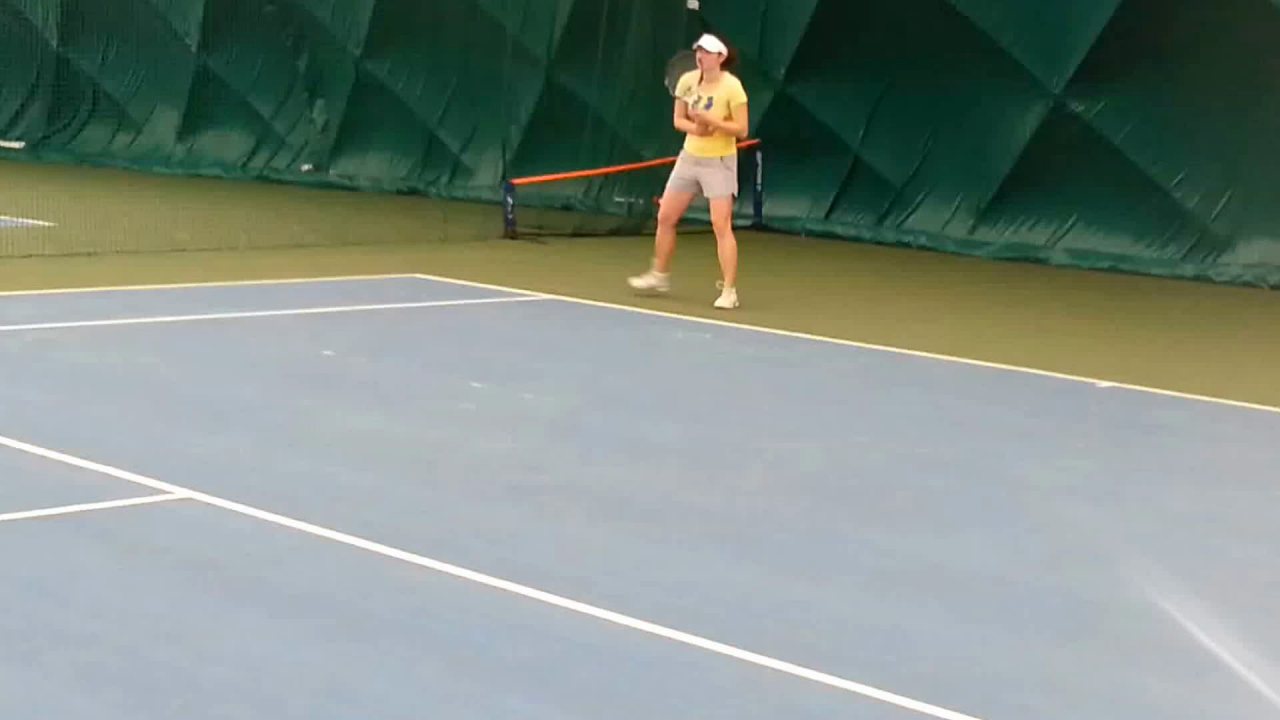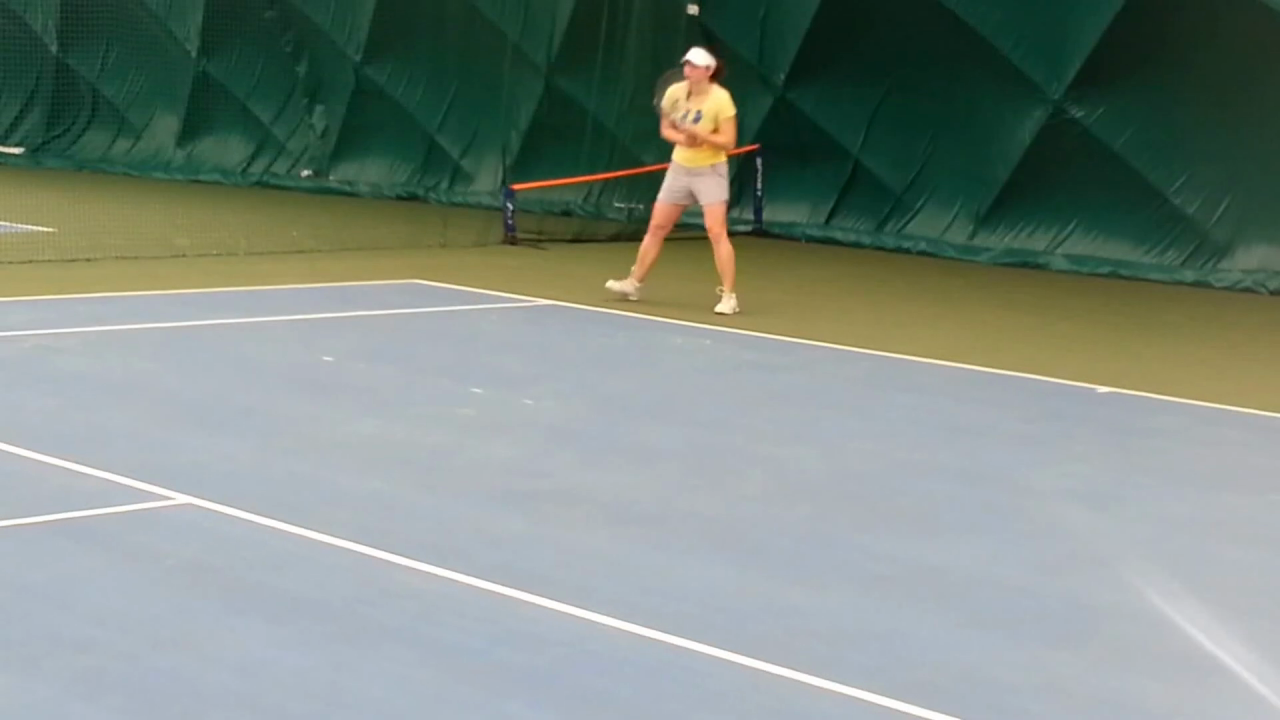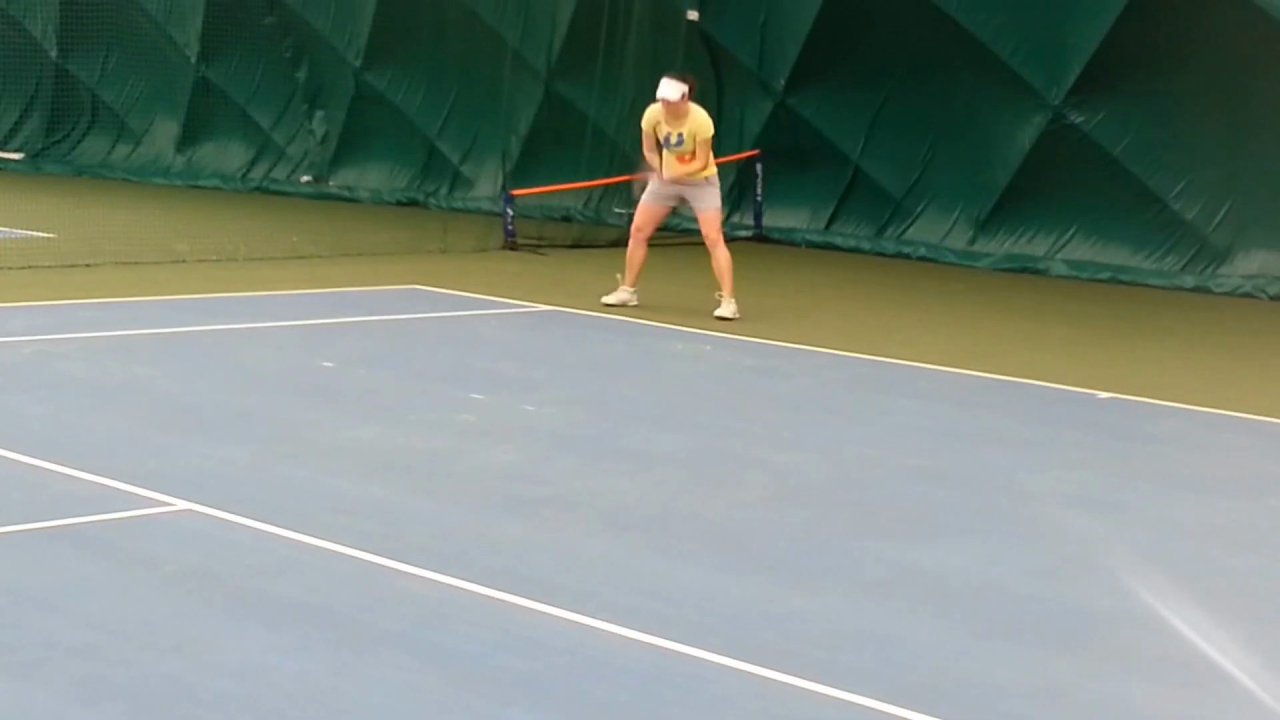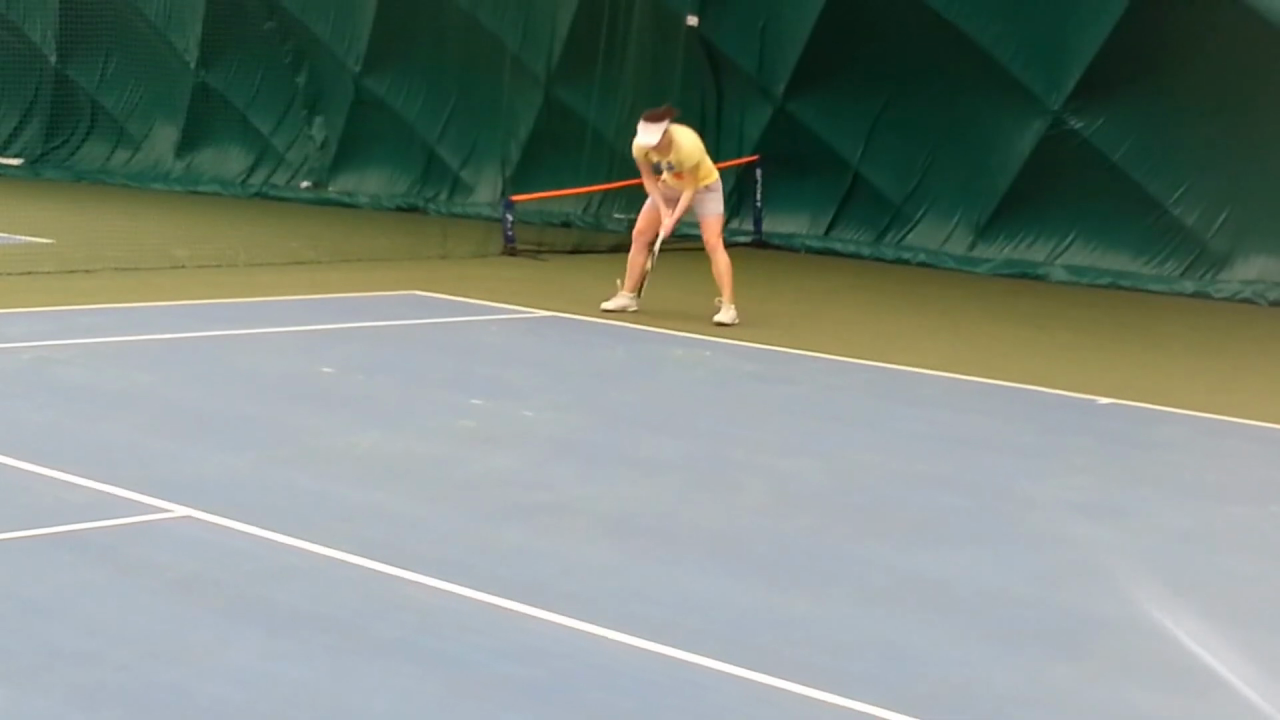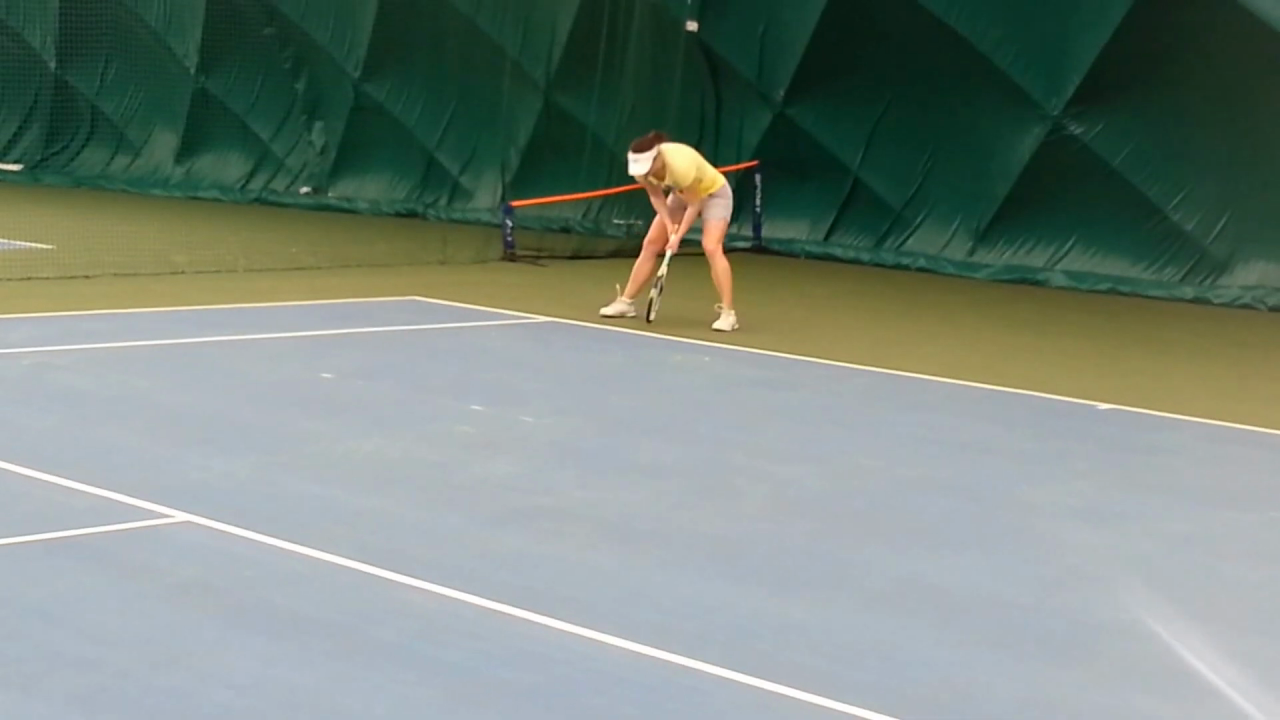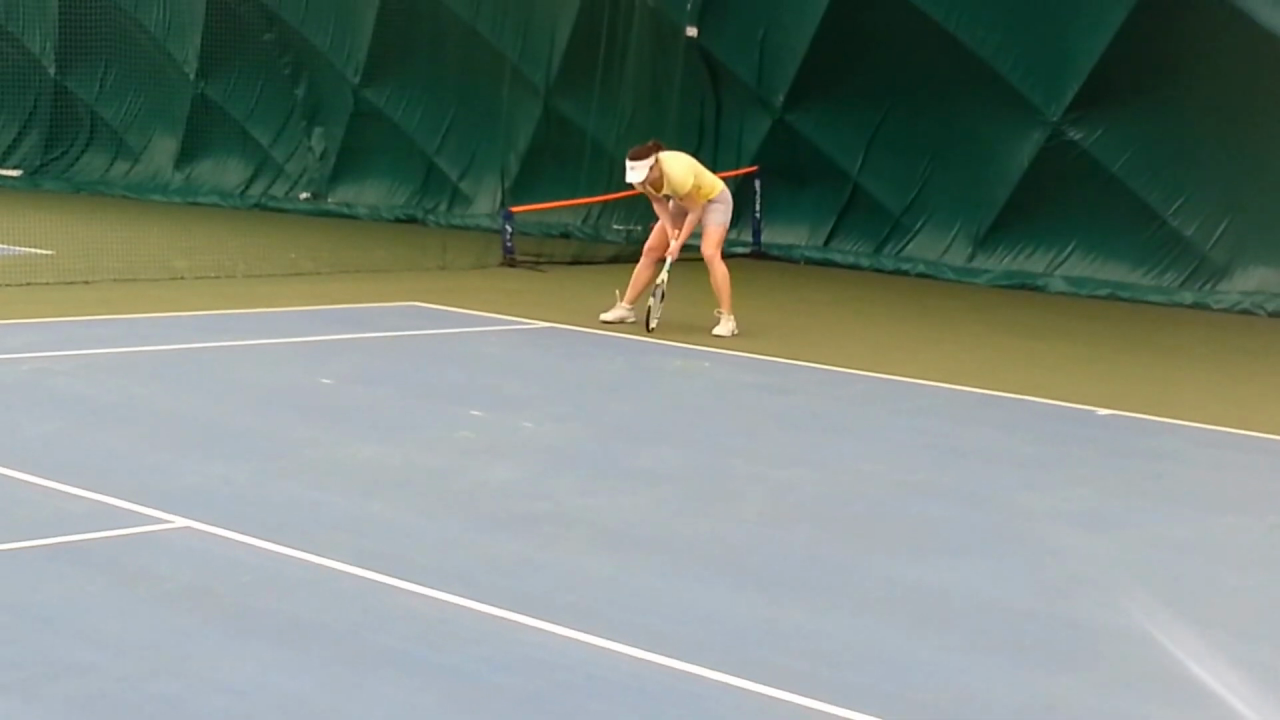
dt=0.2s
person 1, frame 1
left shoulder: (732, 87)
right shoulder: (687, 81)
left elbow: (742, 129)
left wrist: (711, 119)
right wrist: (695, 127)
left hip: (719, 162)
right hip: (689, 158)
left knee: (721, 225)
right knee: (666, 217)
left ankle: (729, 290)
right ankle: (659, 276)
person 1, frame 2
left shoulder: (720, 98)
right shoulder: (674, 93)
left elbow: (729, 142)
left wrist: (699, 134)
right wrist: (682, 138)
left hip: (711, 171)
right hip: (680, 169)
left knee: (716, 232)
right knee: (657, 229)
left ankle: (729, 296)
right ankle: (633, 284)
person 1, frame 3
left shoulder: (699, 119)
right shoulder: (652, 115)
left elbow: (702, 163)
right elbow: (649, 151)
left wrist: (675, 175)
right wrist: (659, 171)
left hip: (702, 180)
right hip: (666, 175)
left knee: (713, 237)
right knee: (639, 229)
left ankle: (728, 301)
right ankle: (628, 290)
person 1, frame 4
left shoulder: (686, 144)
right shoulder: (640, 144)
left elbow: (691, 188)
right elbow: (648, 179)
left wrist: (673, 220)
right wrist: (662, 208)
left hip: (706, 186)
right hip: (670, 186)
left knee: (713, 242)
right knee: (640, 235)
left ankle: (728, 307)
right ankle: (627, 295)
person 1, frame 5
left shoulder: (679, 165)
right shoulder: (640, 166)
left elbow: (695, 203)
right elbow: (656, 196)
left wrist: (678, 237)
right wrist: (669, 222)
left hip: (714, 193)
right hip: (682, 195)
left knee: (711, 248)
right knee: (651, 244)
left ankle: (728, 313)
right ankle: (626, 301)
person 1, frame 6
left shoulder: (676, 173)
right shoulder: (639, 176)
left elbow: (696, 209)
left wrist: (679, 242)
right wrist: (669, 228)
left hip: (713, 199)
right hip: (683, 201)
left knee: (710, 253)
right knee: (650, 251)
left ankle: (727, 319)
right ankle: (626, 307)
